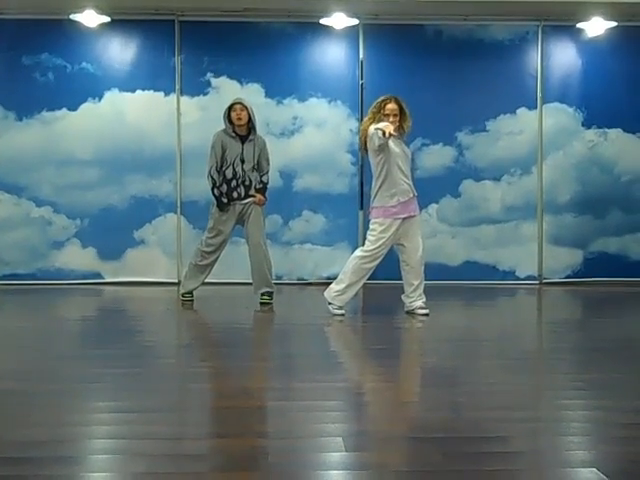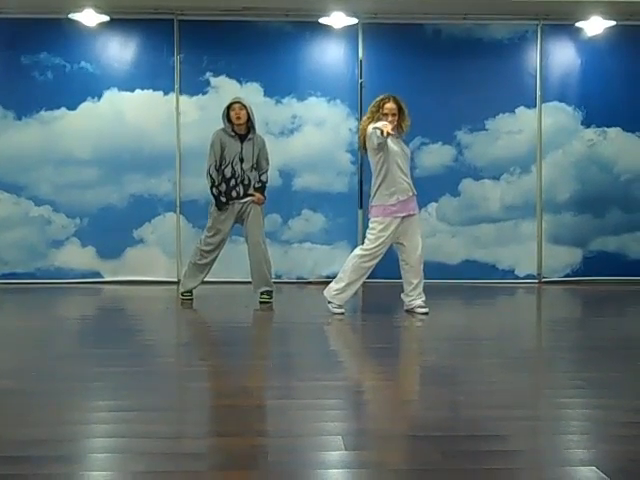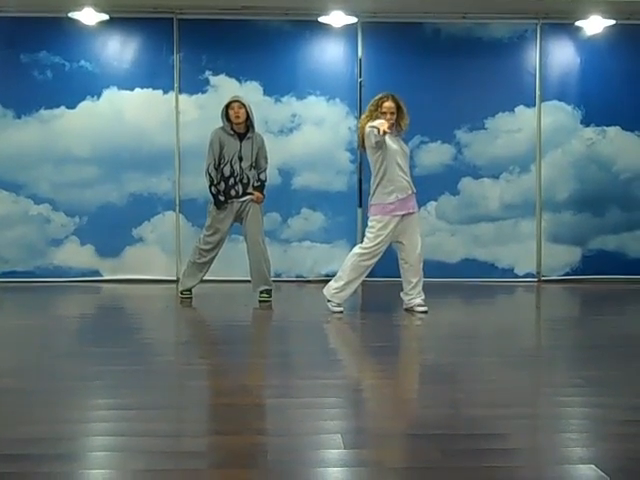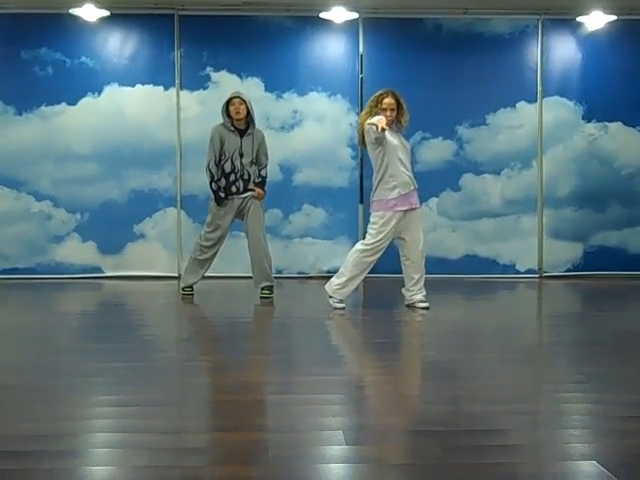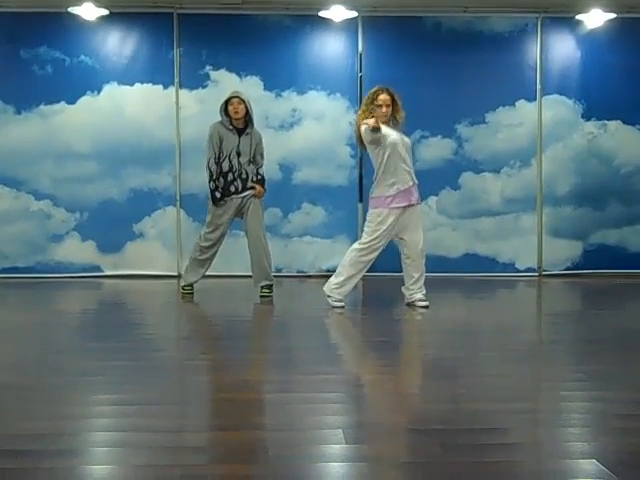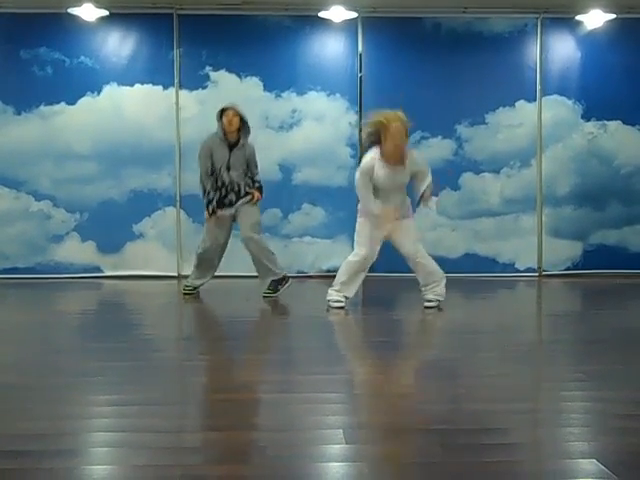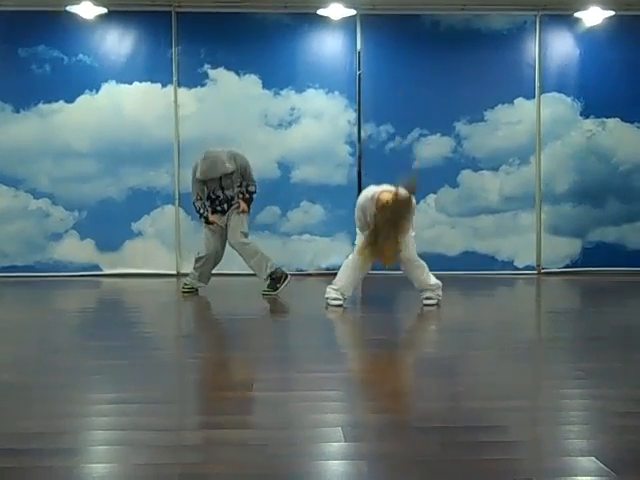
dt=0.2s
person 1, frame 1
left shoulder: (398, 139)
right shoulder: (376, 137)
right elbow: (376, 133)
right wrist: (383, 128)
left hip: (409, 205)
right hip: (386, 209)
left knee: (414, 256)
right knee: (368, 254)
left ankle: (414, 301)
right ankle: (335, 296)
person 1, frame 2
left shoulder: (397, 138)
right shoulder: (376, 136)
right elbow: (374, 131)
right wrist: (381, 127)
left hip: (408, 204)
right hip: (386, 208)
left knee: (413, 255)
right knee: (368, 252)
left ankle: (414, 299)
right ankle: (335, 294)
person 1, frame 3
left shoulder: (395, 136)
right shoulder: (374, 134)
right elbow: (372, 129)
right wrist: (378, 124)
left hip: (407, 202)
right hip: (385, 206)
left knee: (413, 254)
right knee: (367, 251)
left ankle: (413, 299)
right ankle: (334, 293)
person 1, frame 4
left shoulder: (396, 133)
right shoulder: (374, 132)
right elbow: (371, 125)
right wrist: (376, 121)
left hip: (409, 198)
right hip: (387, 202)
left knee: (415, 250)
right knee: (369, 247)
left ankle: (415, 295)
right ankle: (336, 290)
person 1, frame 5
left shoulder: (396, 130)
right shoulder: (370, 129)
right elbow: (371, 133)
right wrist: (371, 124)
left hip: (409, 197)
right hip: (384, 199)
left knee: (416, 247)
right knee: (367, 246)
left ankle: (415, 293)
right ankle: (334, 290)
person 1, frame 6
left shoulder: (410, 158)
right shoulder: (370, 160)
left elbow: (424, 175)
right elbow: (364, 194)
left wrist: (425, 191)
right wrist: (381, 212)
left hip: (400, 215)
right hip: (371, 214)
left knee: (415, 253)
right knee: (362, 254)
left ankle: (434, 289)
right ankle: (337, 292)
person 1, frame 7
left shoulder: (408, 201)
right shoulder: (365, 200)
left elbow: (405, 228)
right elbow: (363, 226)
left wrist: (393, 250)
right wrist: (377, 249)
left hip: (398, 226)
right hip: (372, 228)
right knee: (359, 255)
left ankle: (431, 289)
right ankle: (335, 291)
person 2, frame 1
left shoulder: (258, 141)
right shoulder: (221, 138)
left elbow: (264, 170)
right elbow: (213, 169)
left wrist: (262, 192)
right wrist: (219, 198)
left hip: (251, 201)
right hip: (226, 201)
left knee: (258, 244)
right knee: (211, 244)
left ankle: (265, 289)
right ankle: (188, 286)
person 2, frame 2
left shoulder: (258, 140)
right shoulder: (220, 137)
left elbow: (263, 169)
right elbow: (212, 168)
left wrist: (261, 191)
right wrist: (218, 196)
left hip: (251, 200)
right hip: (225, 200)
left knee: (257, 243)
right knee: (210, 243)
left ankle: (265, 288)
right ankle: (187, 285)
person 2, frame 3
left shoulder: (257, 139)
right shoulder: (219, 135)
left elbow: (262, 167)
right elbow: (211, 167)
left wrist: (260, 189)
right wrist: (217, 195)
left hip: (250, 199)
right hip: (224, 199)
left knee: (256, 242)
right knee: (209, 241)
left ankle: (264, 287)
right ankle: (186, 284)
person 2, frame 4
left shoulder: (257, 135)
right shoulder: (219, 131)
left elbow: (263, 164)
right elbow: (212, 163)
left wrist: (261, 185)
right wrist: (217, 191)
left hip: (251, 195)
right hip: (224, 195)
left knee: (257, 238)
right knee: (210, 238)
left ankle: (266, 283)
right ankle: (188, 280)
person 2, frame 5
left shoulder: (254, 135)
right shoulder: (217, 129)
right elbow: (212, 161)
left wrist: (260, 182)
right wrist: (215, 191)
left hip: (249, 193)
right hip: (224, 194)
left knee: (257, 236)
right knee: (210, 237)
left ankle: (265, 282)
right ankle: (189, 279)
person 2, frame 6
left shoulder: (247, 147)
right shoulder: (209, 144)
right elbow: (205, 176)
left wrist: (257, 189)
right wrist: (211, 205)
left hip: (244, 200)
right hip: (219, 203)
left knee: (250, 237)
right knee: (212, 244)
left ankle: (276, 277)
right ankle: (194, 281)
person 2, frame 7
left shoulder: (239, 161)
right shoulder: (199, 169)
left elbow: (250, 183)
right elbow: (197, 197)
left wrist: (246, 200)
right wrist: (205, 215)
left hip: (236, 206)
right hip: (215, 211)
left knee: (238, 239)
right knee: (211, 249)
left ankle: (276, 274)
right ankle: (194, 281)
